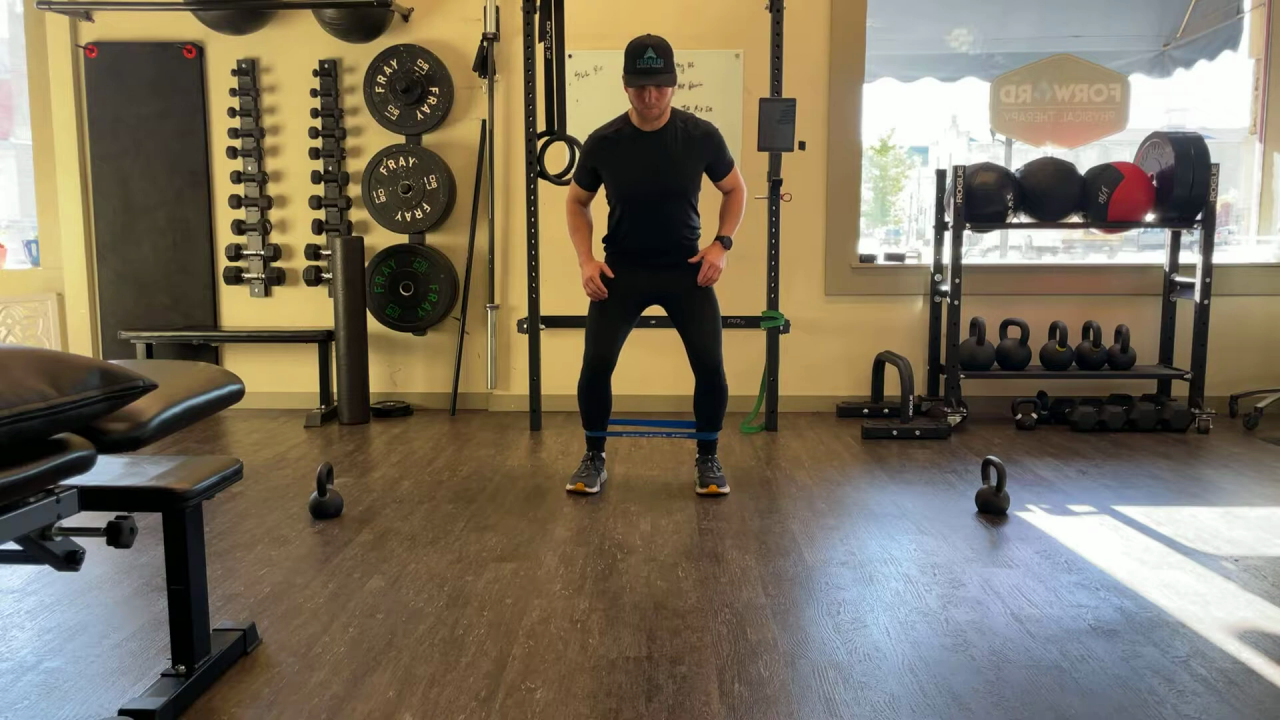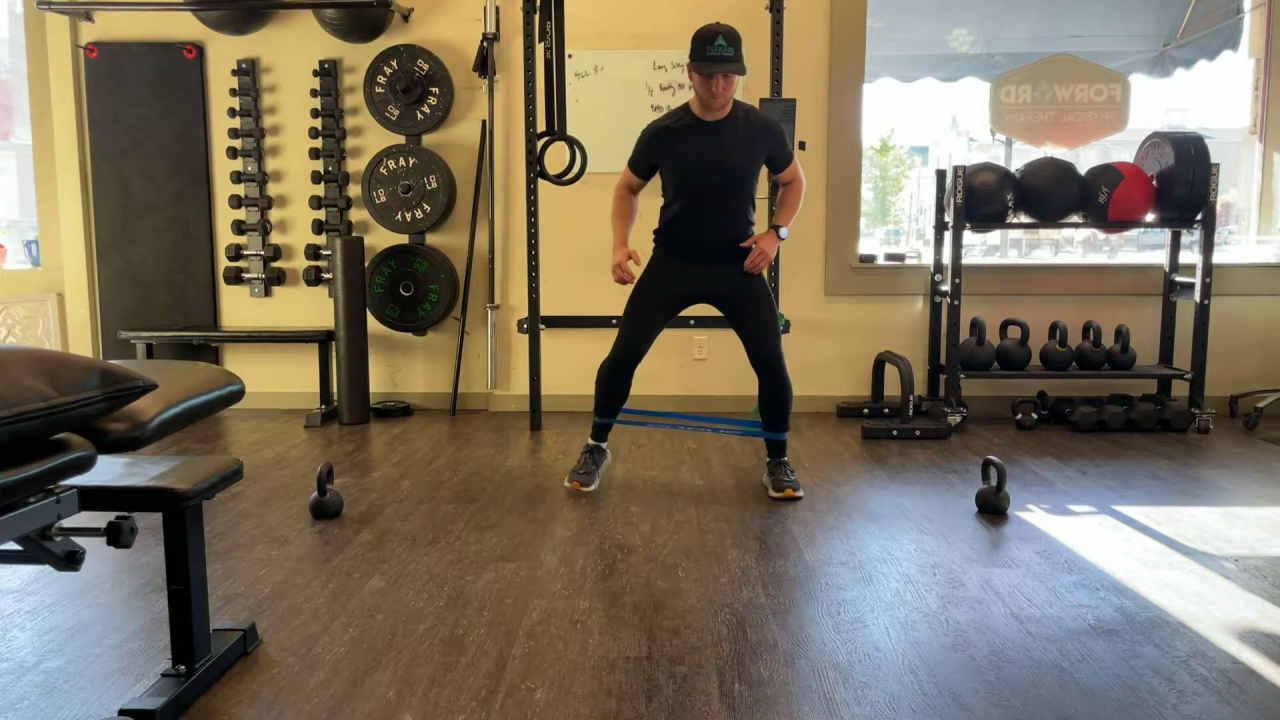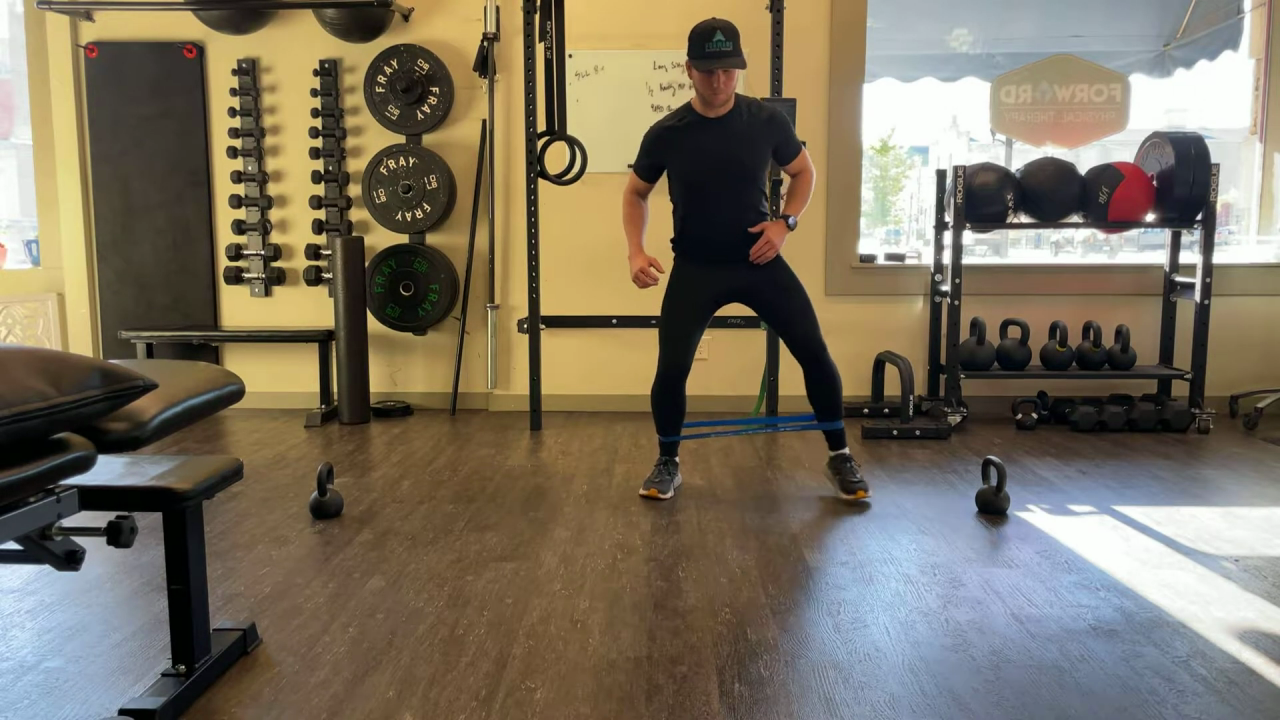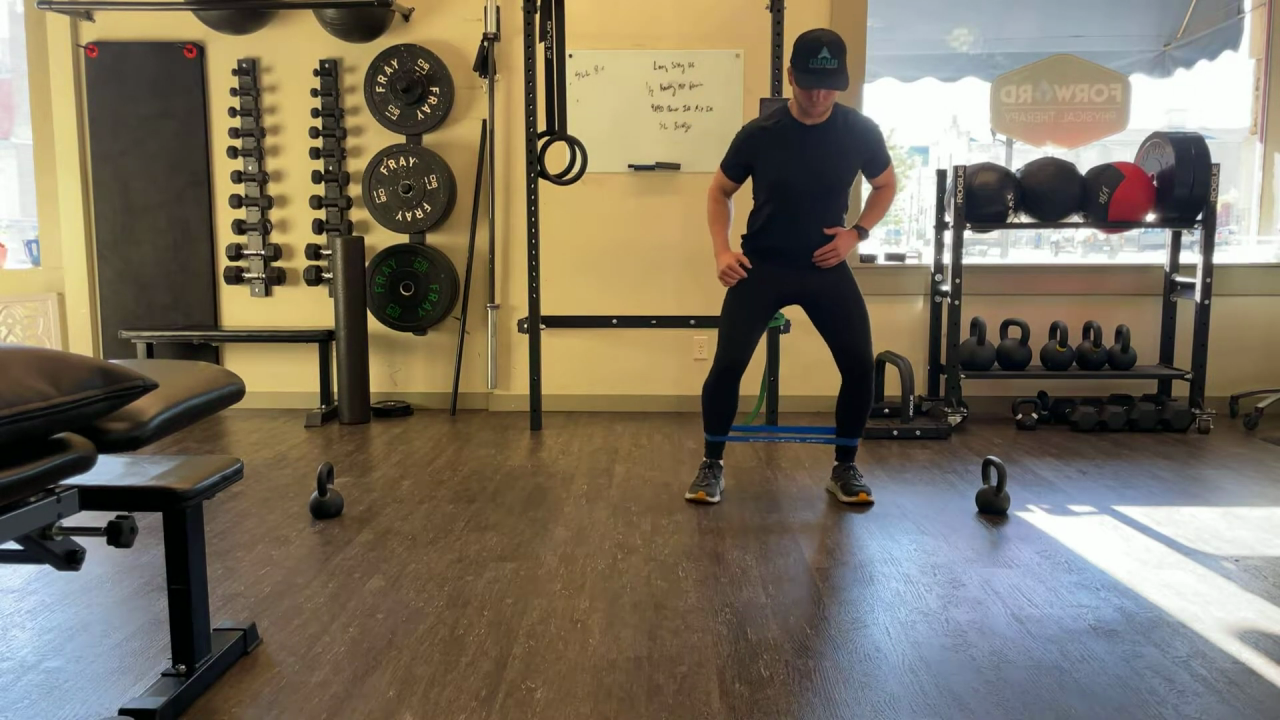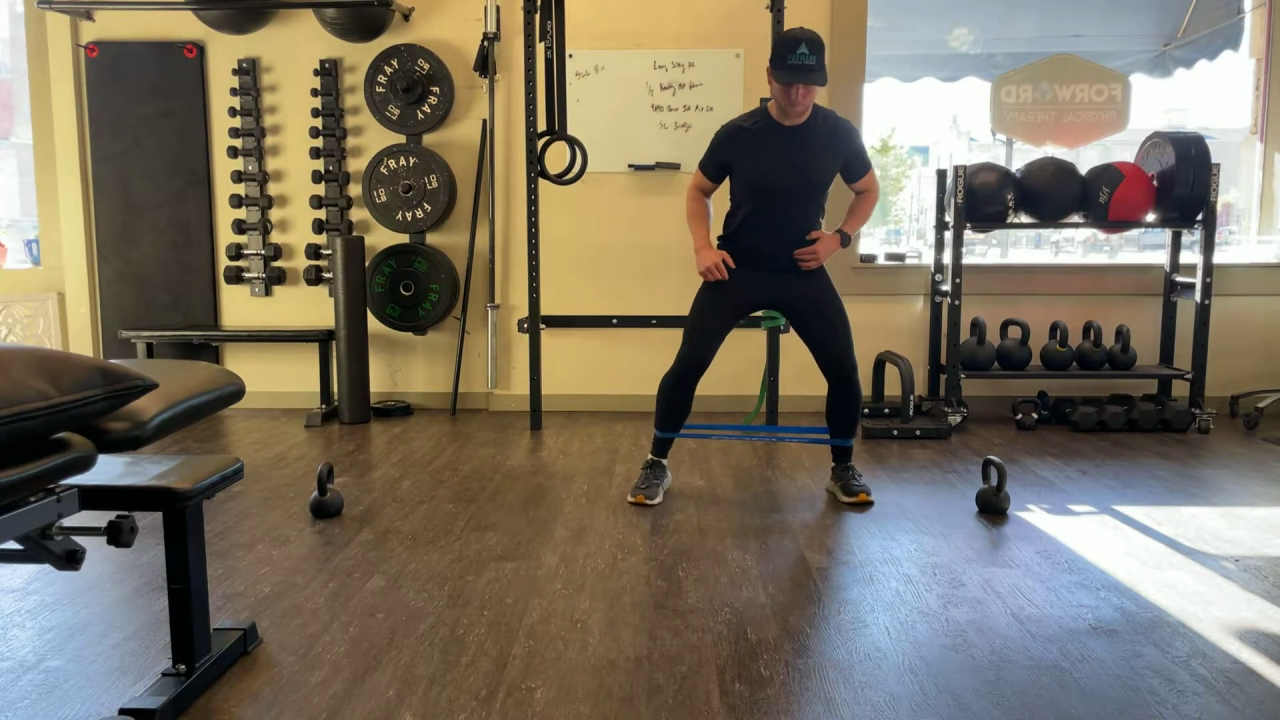
dt=1s
person 1, frame 1
left shoulder: (701, 136)
right shoulder: (603, 142)
left elbow: (735, 189)
right elbow: (577, 201)
left wrist: (721, 243)
right wrist: (586, 259)
left hip: (686, 268)
right hip: (622, 269)
left knee: (710, 365)
right knee: (596, 363)
left ankle: (707, 458)
right ankle: (594, 457)
person 1, frame 2
left shoulder: (762, 128)
right shoulder: (662, 133)
left elbow: (793, 181)
right elbow: (627, 188)
left wrist: (775, 232)
right wrist: (620, 245)
left hip: (737, 265)
right hip: (673, 262)
left knee: (771, 363)
right knee: (624, 354)
left ankle: (777, 461)
right ankle: (596, 447)
person 1, frame 3
left shoulder: (766, 120)
right shoulder: (666, 133)
left elbow: (803, 172)
right elbow: (635, 193)
left wrist: (784, 222)
right wrist: (636, 250)
left hip: (758, 260)
right hip: (695, 267)
left knee: (814, 352)
right knee: (672, 367)
left ankle: (840, 457)
right ankle: (667, 462)
person 1, frame 4
left shoulder: (860, 132)
right shoulder: (758, 134)
left elbow: (886, 185)
right elbow: (720, 191)
left wrist: (857, 232)
right wrist: (722, 249)
left hip: (826, 267)
right hip: (761, 266)
left knee: (860, 365)
right knee: (728, 364)
left ankle: (844, 468)
right ankle: (712, 464)
person 1, frame 5
left shoulder: (839, 134)
right shoulder: (737, 134)
left elbow: (868, 191)
right elbow: (698, 190)
left wrist: (840, 236)
right wrist: (702, 246)
left hip: (804, 272)
right hip: (737, 270)
left knee: (844, 369)
right knee: (688, 364)
left ankle: (843, 469)
right ankle: (657, 464)
